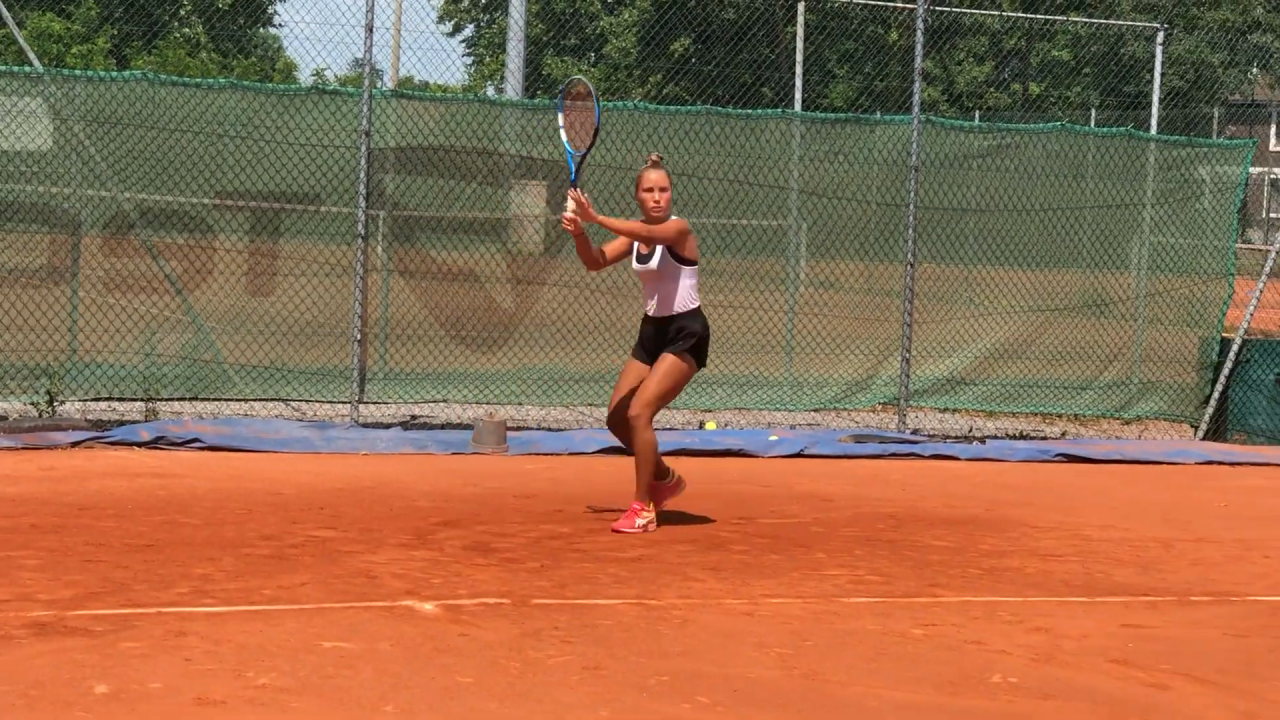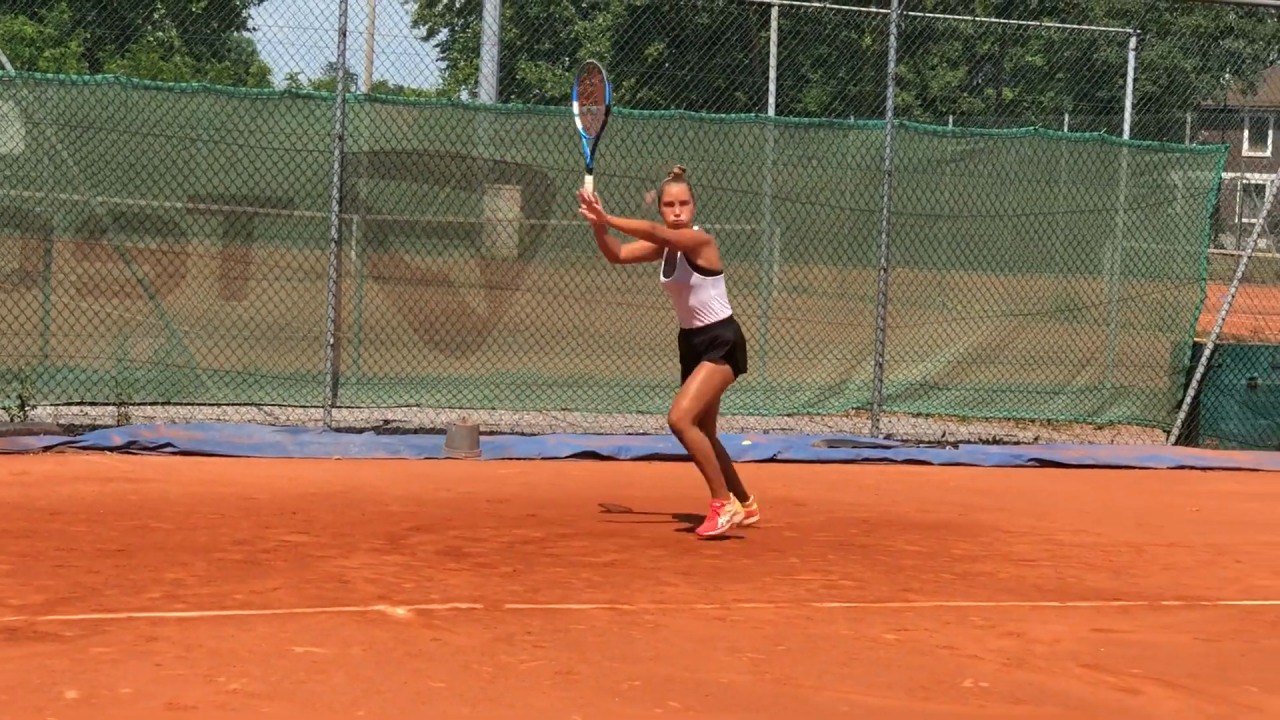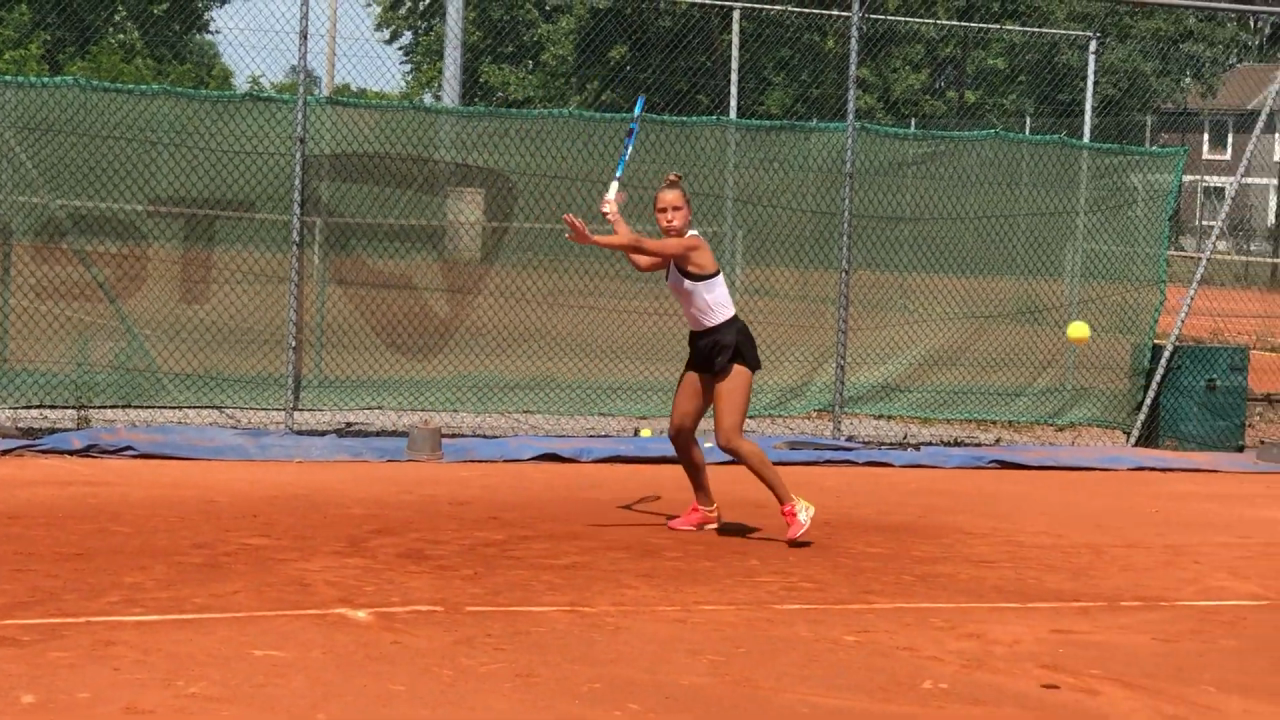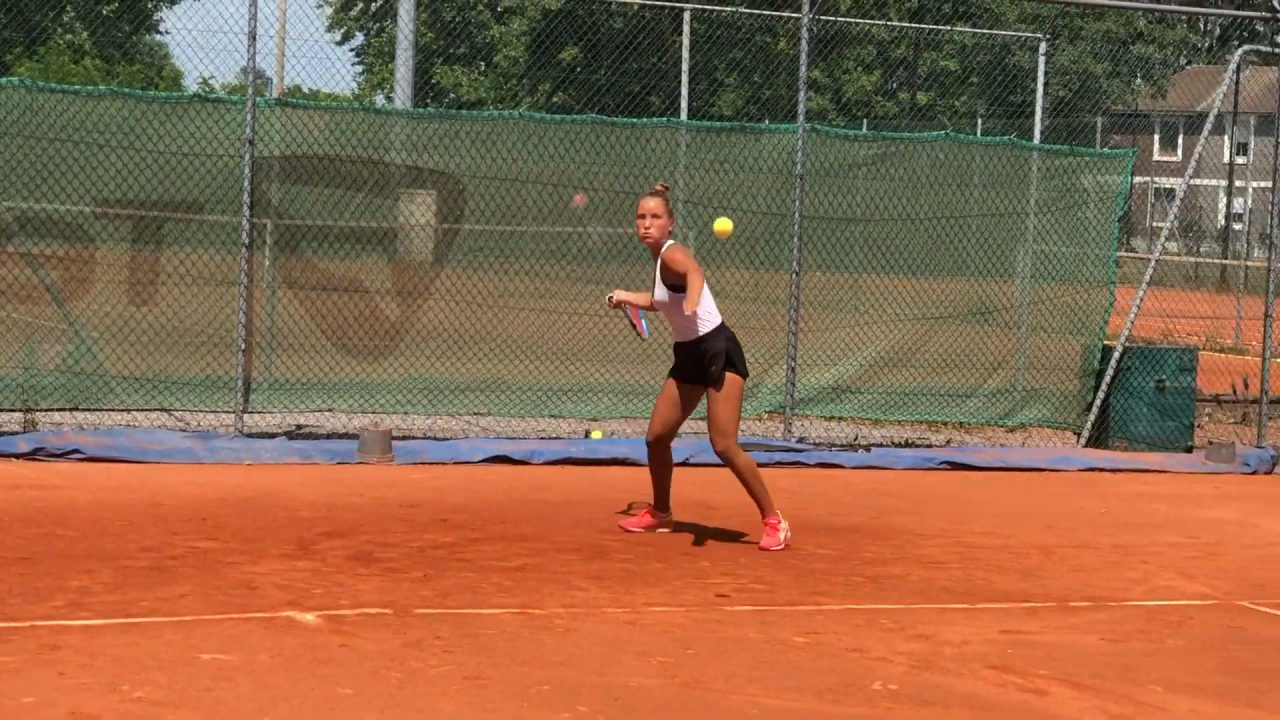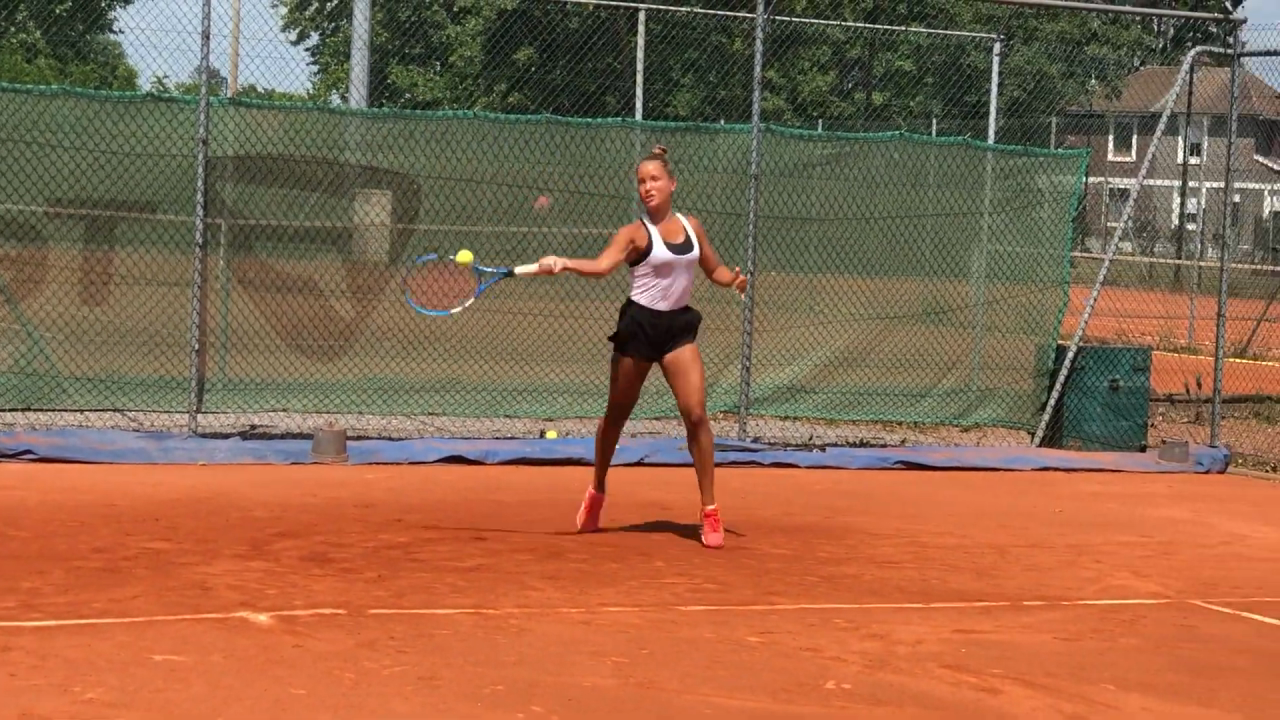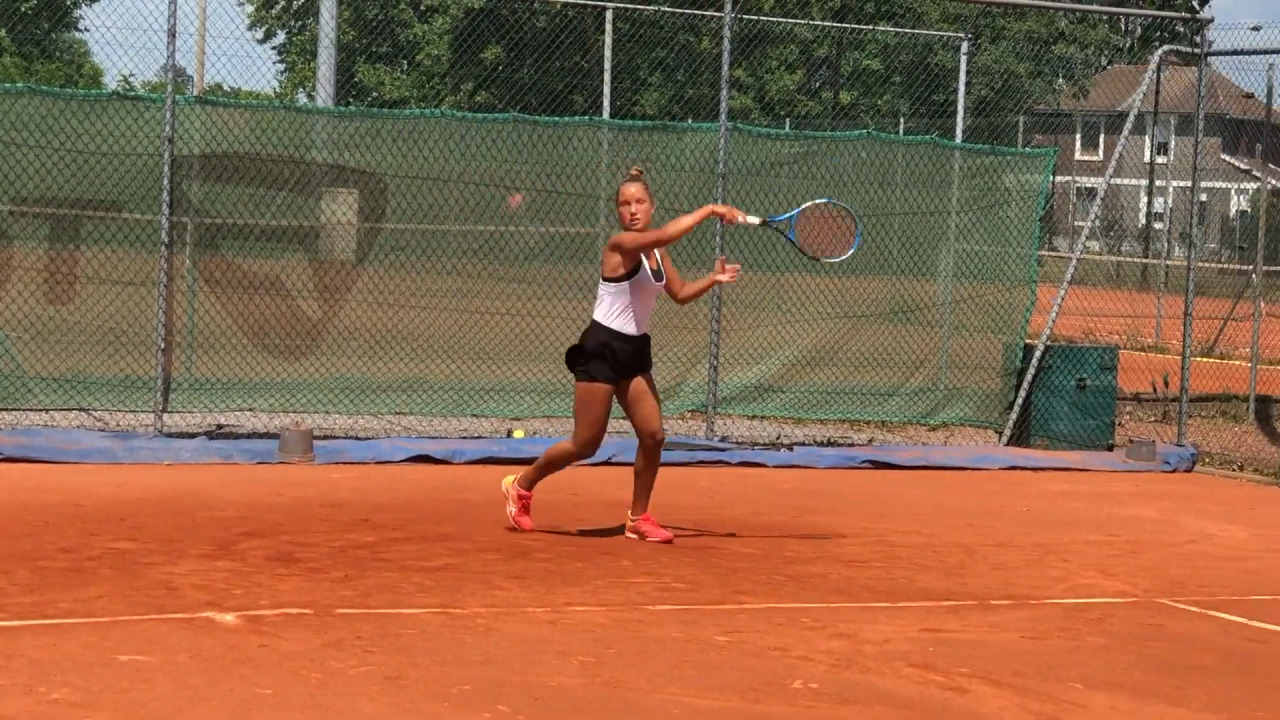
dt=0.2s
person 1, frame 1
left shoulder: (679, 229)
right shoulder: (635, 233)
left elbow: (644, 232)
right elbow: (595, 263)
left wrist: (596, 217)
right wrist: (579, 232)
left hip: (685, 334)
right hip: (652, 332)
left knee: (638, 414)
right knee: (616, 419)
left ankle: (644, 507)
right ankle: (666, 480)
person 1, frame 2
left shoulder: (699, 240)
right shoulder: (663, 243)
left elbow: (655, 230)
right elbow: (617, 255)
left wrist: (607, 219)
right wrist: (599, 224)
left hip: (720, 342)
right hip: (693, 342)
left knee: (680, 418)
right knee: (701, 434)
left ankle: (724, 501)
right ankle: (743, 504)
person 1, frame 3
left shoulder: (691, 245)
right shoulder: (673, 249)
left elbow: (637, 243)
right elbow: (640, 259)
left wrist: (592, 239)
right wrist: (617, 219)
left hip: (729, 343)
right hip: (703, 345)
left knee: (729, 438)
right knee: (678, 430)
left ankle: (792, 507)
right ankle: (705, 507)
person 1, frame 4
left shoulder: (674, 254)
right shoulder: (659, 261)
left elbow: (695, 276)
left wrist: (691, 305)
right wrist: (628, 297)
left hip: (717, 351)
right hip: (687, 355)
left knee: (724, 447)
right knee: (656, 437)
left ankle: (773, 520)
right ankle: (659, 512)
person 1, frame 5
left shoulder: (691, 225)
right shoulder: (633, 232)
left elbow: (713, 272)
right elbow: (601, 266)
left wrist: (734, 278)
right wrist: (564, 263)
left hip: (678, 325)
right hip: (639, 325)
left knee: (696, 415)
right knee: (616, 417)
left ankle: (710, 512)
right ankle: (597, 493)
person 1, frame 6
left shoulder: (656, 250)
right shoulder: (622, 244)
left elbow: (680, 294)
right elbow: (663, 234)
left wrist: (713, 279)
right wrist: (710, 210)
left hip: (634, 350)
right hip: (603, 349)
left knee: (654, 436)
right knee: (585, 445)
left ankle: (639, 518)
right ankle: (521, 486)
